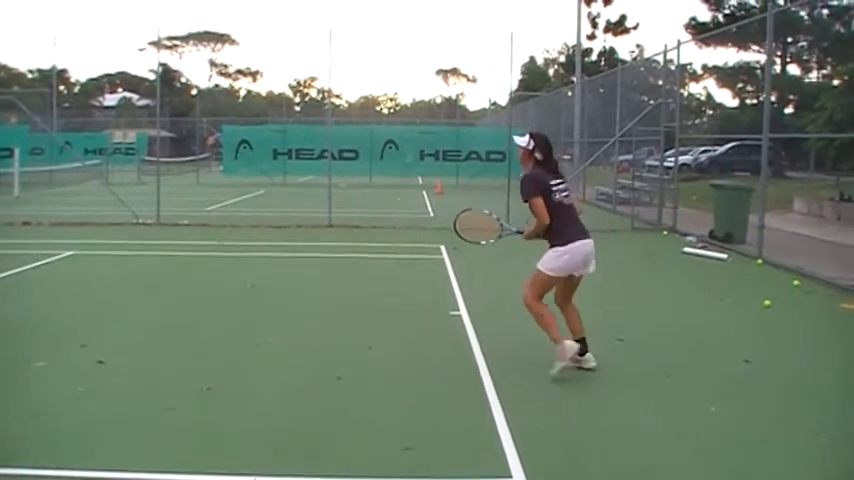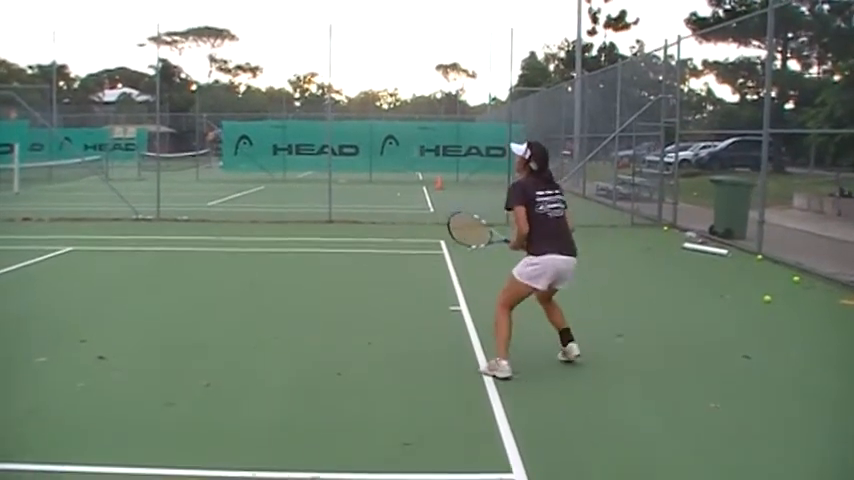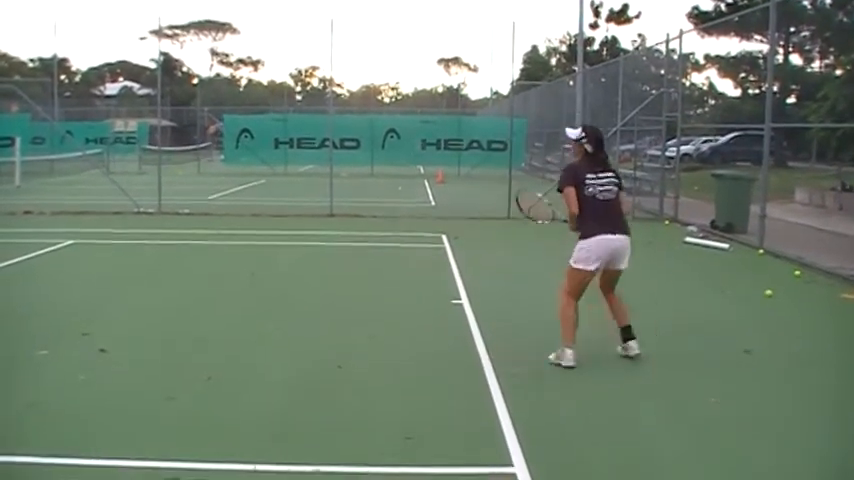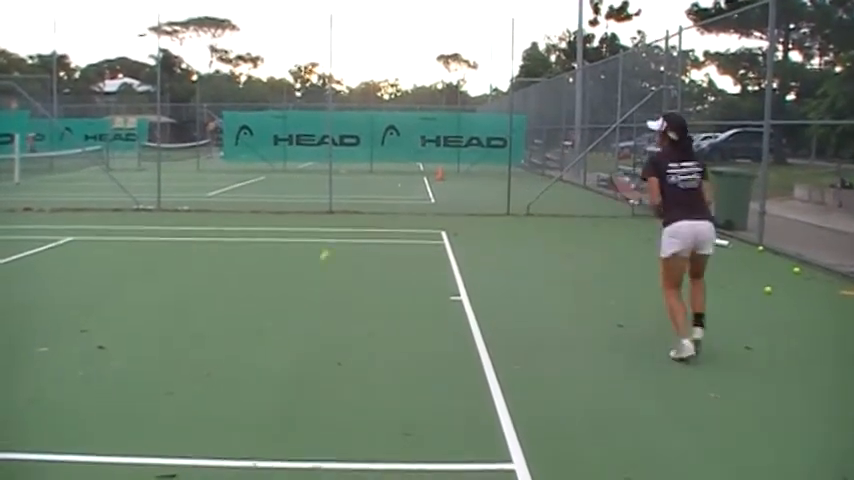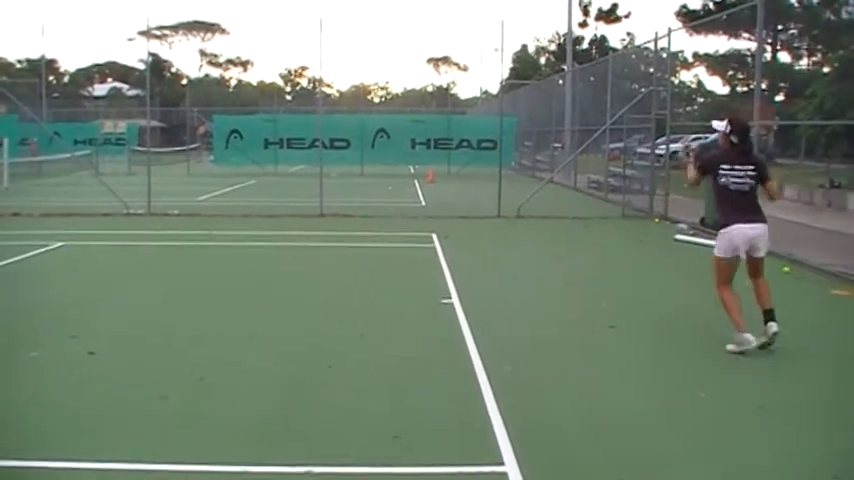
dt=0.4s
person 1, frame 1
left shoulder: (530, 179)
right shoulder: (555, 175)
left elbow: (543, 220)
left wrist: (531, 234)
right wrist: (540, 232)
left hip: (565, 248)
right hip: (584, 242)
left knee: (531, 298)
right knee: (564, 300)
left ankle: (565, 347)
right ankle: (581, 354)
person 1, frame 2
left shoulder: (519, 187)
right shoulder: (554, 186)
left elbow: (523, 229)
right elbow: (567, 226)
left wrist: (517, 244)
left hip: (542, 259)
right hip: (569, 257)
left knee: (503, 305)
right knee: (545, 299)
left ankle: (501, 362)
right ankle: (569, 345)
person 1, frame 3
left shoulder: (572, 170)
right shoulder: (611, 171)
left elbow: (573, 211)
right elbow: (623, 208)
left wrist: (574, 225)
left hip: (594, 240)
right hip: (622, 238)
left knee: (569, 296)
right knee: (608, 290)
left ankle: (566, 352)
right ankle: (629, 342)
person 1, frame 4
left shoulder: (656, 160)
right shoulder: (697, 161)
left elbow: (655, 201)
right elbow: (707, 199)
left wrist: (661, 213)
left hip: (678, 227)
right hip: (705, 225)
left knee: (671, 288)
right knee: (696, 278)
left ankle: (683, 342)
right ankle: (697, 329)
person 1, frame 5
left shoulder: (712, 158)
right shoulder: (756, 162)
left elbow: (692, 180)
right elbow: (774, 196)
left wrist: (691, 162)
right wrist: (771, 180)
left hip: (731, 230)
right hip: (758, 227)
left knee: (723, 285)
right knee: (757, 277)
left ankle: (744, 336)
right ankle: (770, 322)
